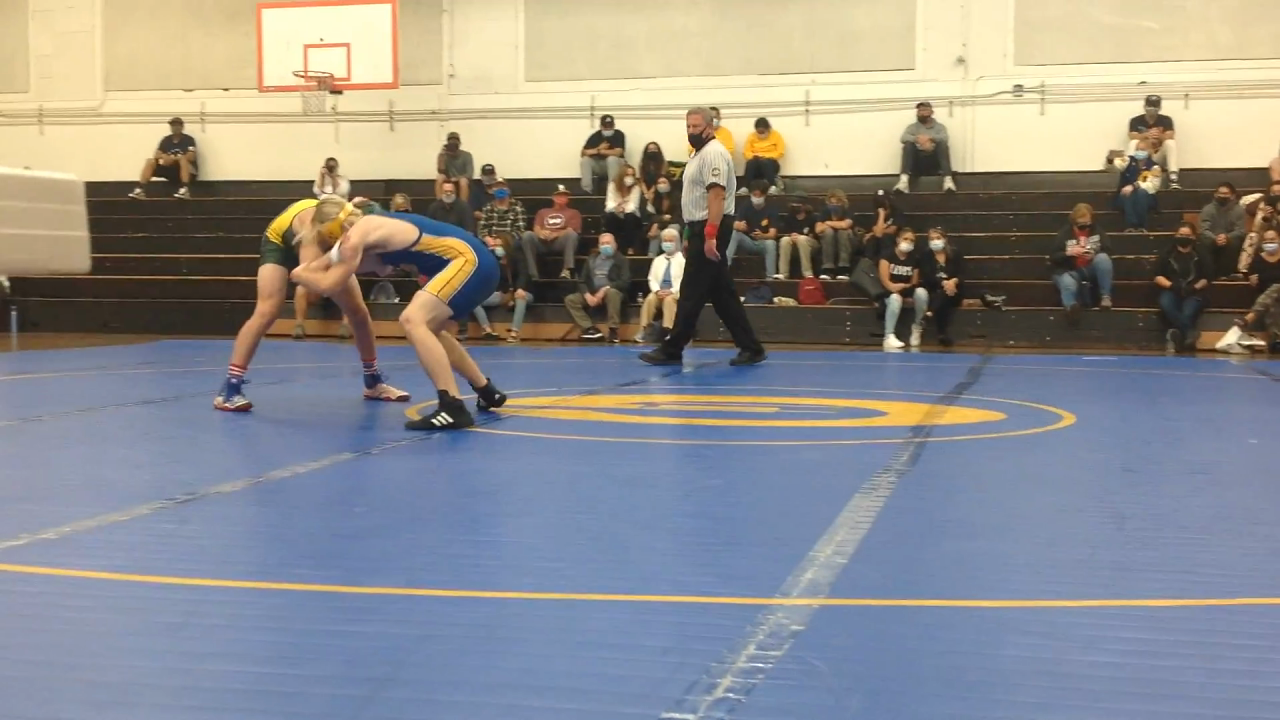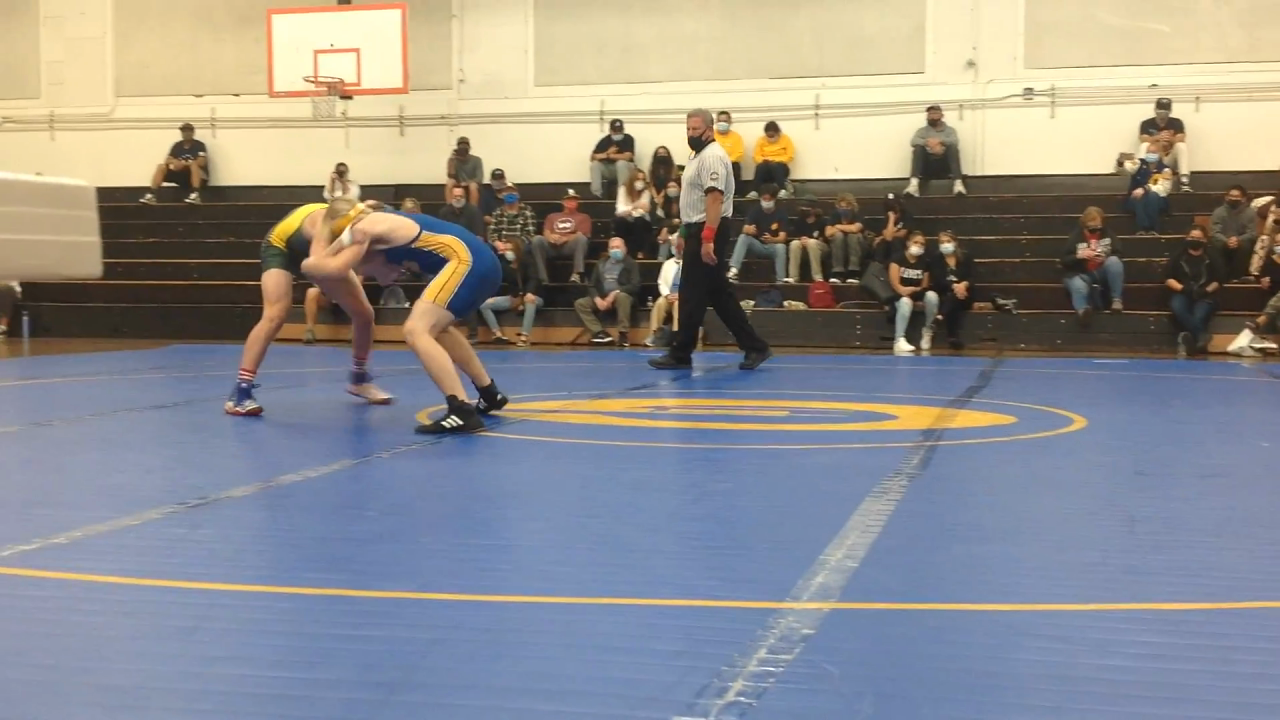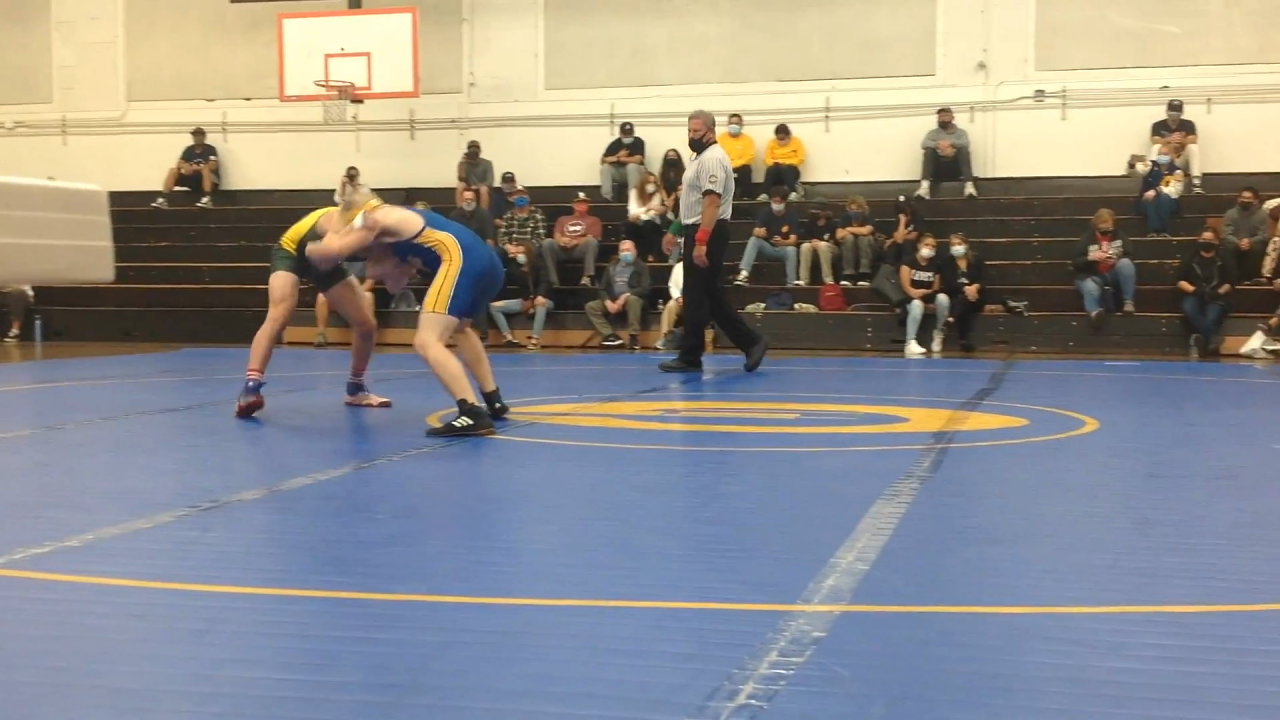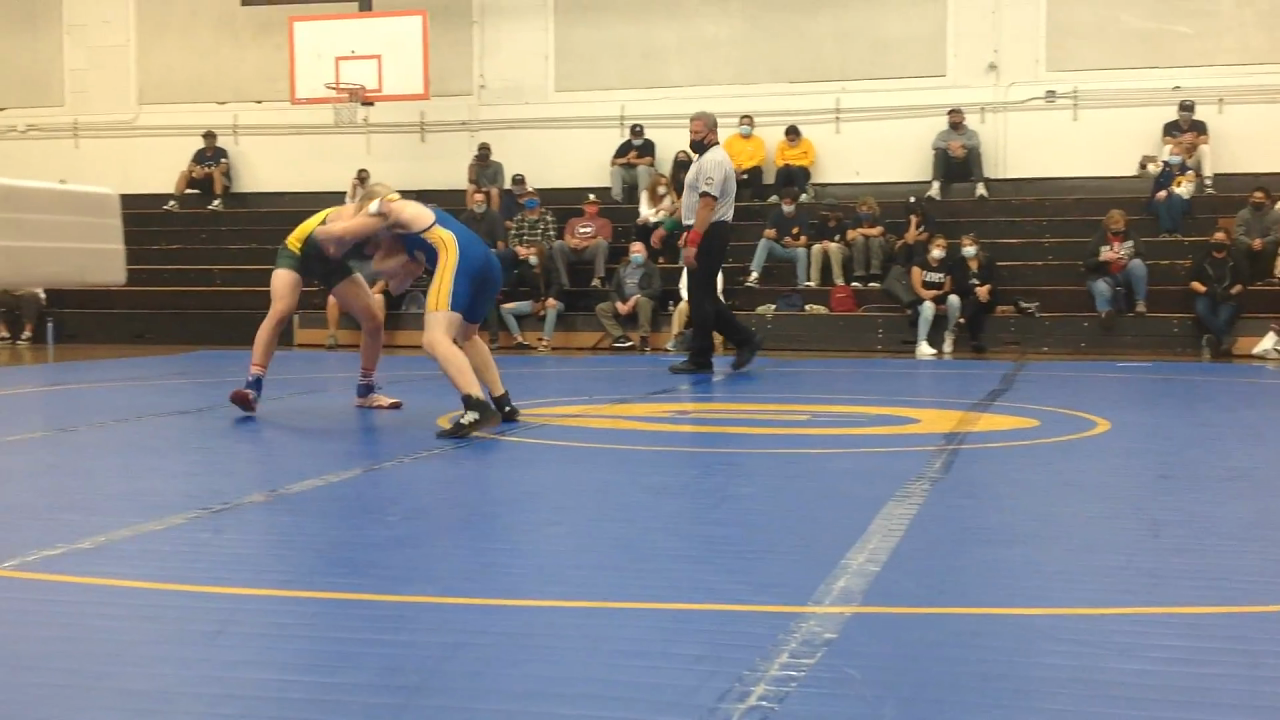
dt=0.1s
person 1, frame 1
left shoulder: (713, 153)
right shoulder: (699, 155)
left elbow: (716, 196)
left wrist: (710, 236)
right wrist: (690, 238)
left hip: (711, 231)
right hip: (702, 230)
left knee: (692, 292)
right knee: (721, 292)
left ankle: (672, 350)
right ankle: (750, 348)
person 1, frame 2
left shoulder: (712, 156)
right shoulder: (700, 156)
left elbow: (714, 200)
left wrist: (708, 240)
right wrist: (695, 237)
left hip: (707, 233)
right hip: (701, 231)
left knee: (693, 294)
right knee: (719, 295)
left ankle: (681, 354)
right ankle: (754, 348)
person 1, frame 3
left shoulder: (712, 158)
right shoulder: (700, 158)
left elbow: (711, 203)
left wrist: (700, 242)
left hip: (707, 235)
right hip: (699, 233)
left knee: (696, 297)
right knee: (710, 296)
left ankle: (690, 357)
right ankle: (751, 342)
person 1, frame 4
left shoulder: (712, 160)
right shoulder: (704, 159)
left elbow: (707, 205)
left wrist: (692, 243)
right wrist: (686, 235)
left hip: (708, 236)
right hip: (706, 234)
left knee: (700, 298)
right knee: (705, 297)
left ankle: (699, 359)
right ankle: (745, 340)
person 2, frame 1
left shoulder: (360, 232)
right shoulder: (378, 223)
left elbow: (330, 284)
left wrist: (299, 274)
left hip: (470, 259)
right hip: (482, 263)
left knee: (412, 321)
right knee: (429, 331)
left ankle: (454, 408)
right ankle: (487, 391)
person 2, frame 2
left shoulder: (366, 226)
right shoulder: (392, 224)
left elbow: (336, 270)
left wrist: (311, 263)
left hip: (467, 260)
right hip: (488, 263)
left knee: (415, 331)
right knee: (439, 328)
left ankle: (463, 411)
right ankle: (490, 393)
person 2, frame 3
left shoulder: (379, 219)
right shoulder: (400, 223)
left elbow: (327, 251)
right elbow: (396, 283)
left hip: (461, 260)
right hip: (490, 263)
left knee: (426, 343)
right knee: (460, 329)
left ankle: (473, 413)
right ankle: (493, 401)
person 2, frame 4
left shoulder: (394, 210)
right shoulder: (416, 221)
left elbow: (333, 233)
right elbow: (382, 266)
left hip: (458, 258)
right hip: (489, 265)
left knee: (436, 341)
right knee: (465, 337)
left ankle: (478, 407)
right ankle: (503, 404)
person 3, frame 1
right shoulder: (315, 220)
right hip: (280, 242)
left knee: (359, 312)
right knee: (267, 312)
left ankle: (374, 382)
right ankle: (230, 388)
person 3, frame 2
right shoulder: (324, 222)
right hip: (282, 246)
left knee: (365, 313)
right knee: (274, 316)
left ankle: (360, 379)
right ankle: (241, 392)
person 3, frame 3
right shoulder: (339, 220)
left hip: (326, 263)
right hip: (291, 251)
left knee: (366, 324)
right knee: (278, 316)
left ankle: (356, 390)
right ankle: (251, 389)
person 3, frame 4
right shoulder: (351, 215)
left hip: (333, 262)
right hip: (298, 250)
left knee: (374, 320)
right knee: (281, 312)
left ankle: (366, 390)
right ankle: (252, 386)
